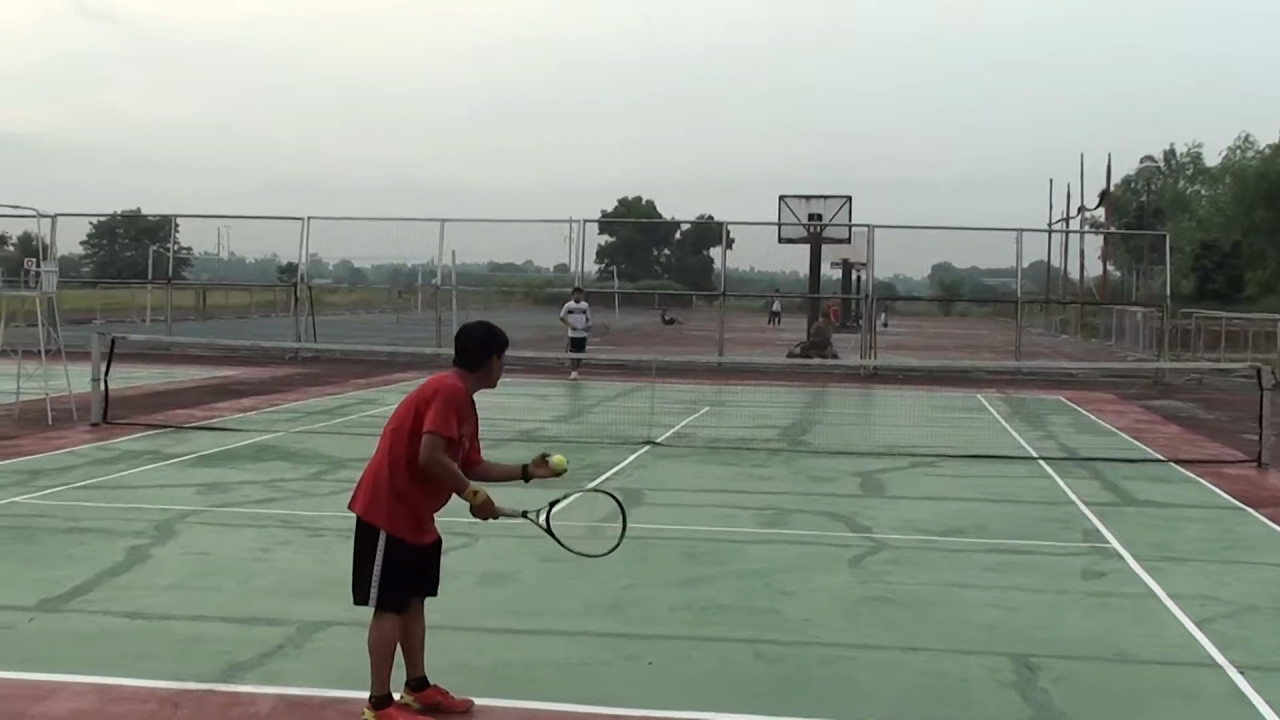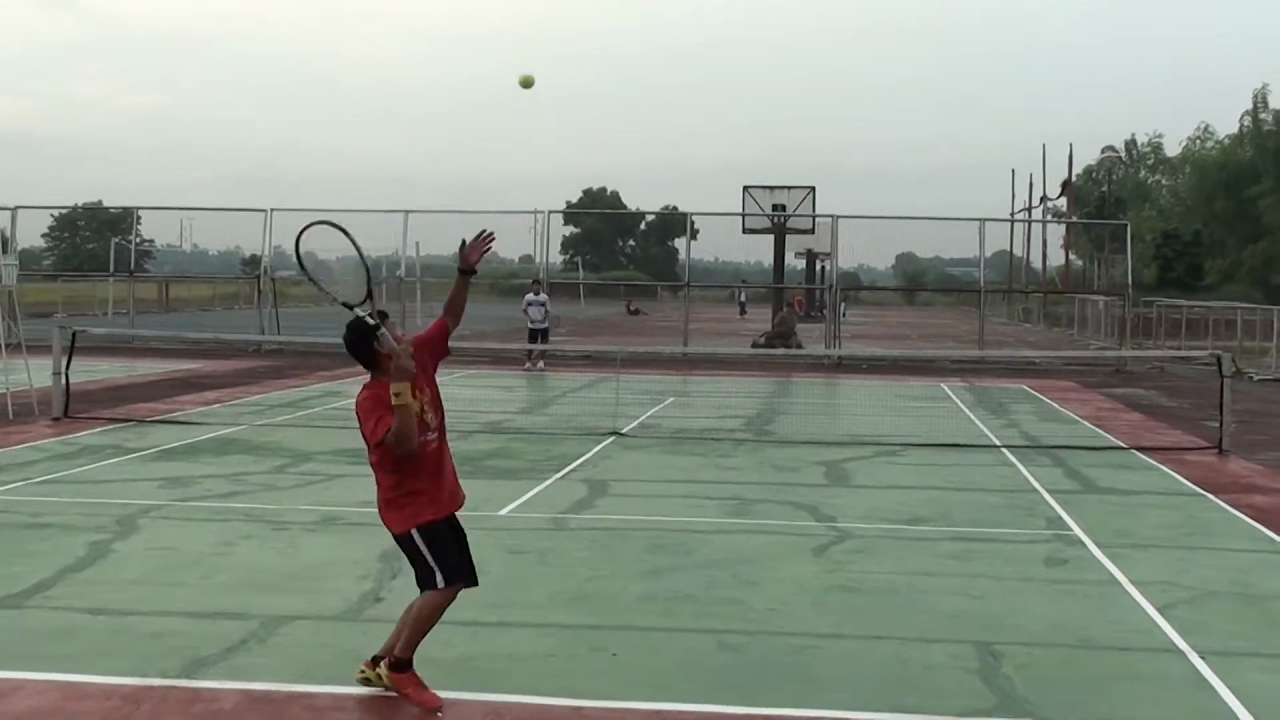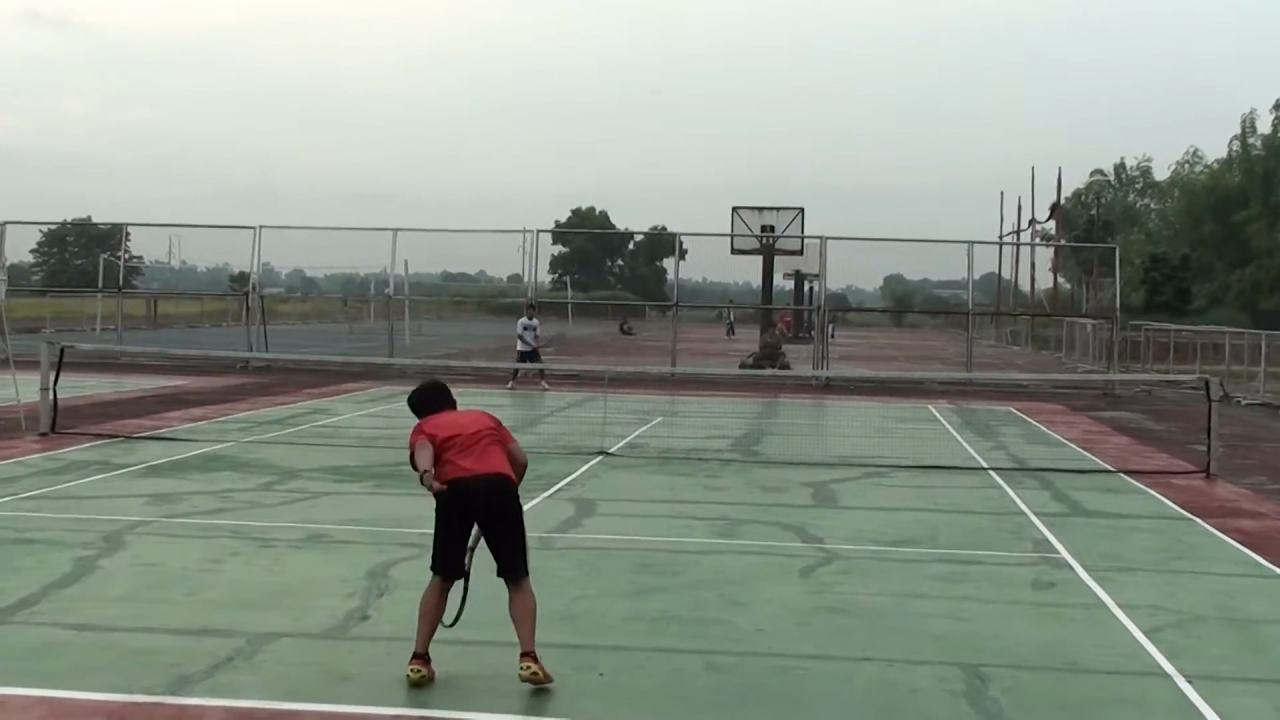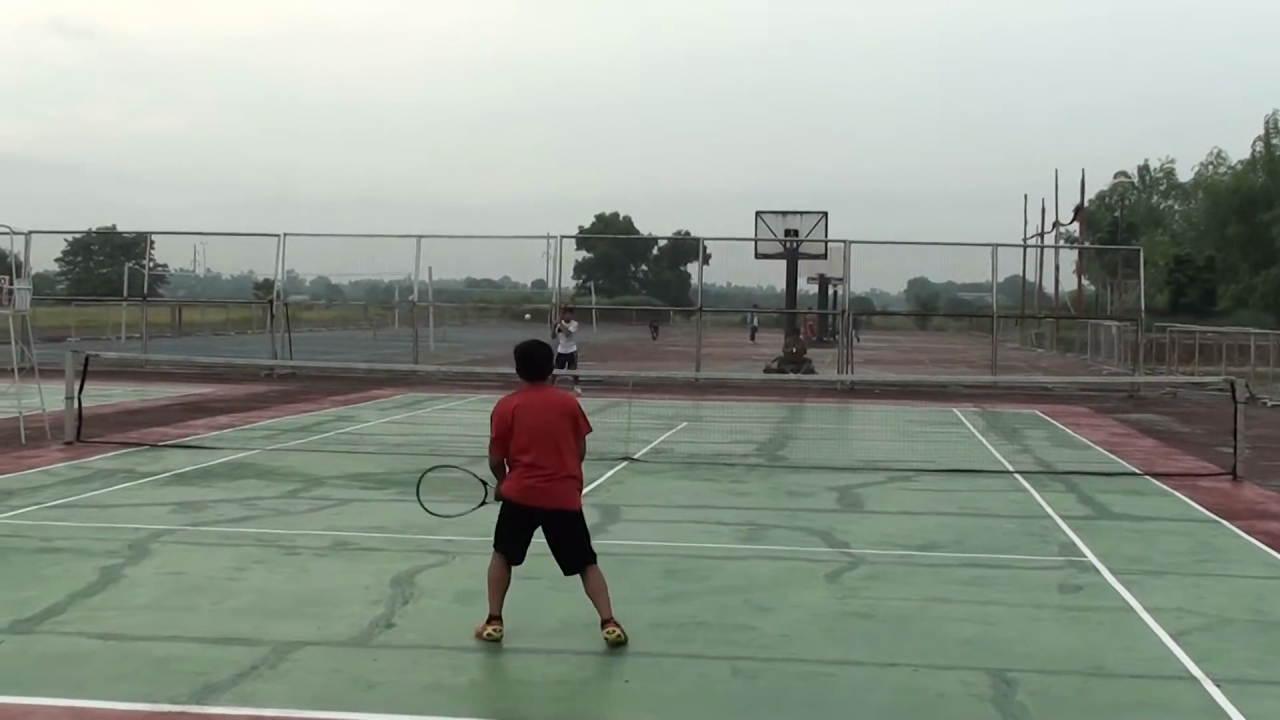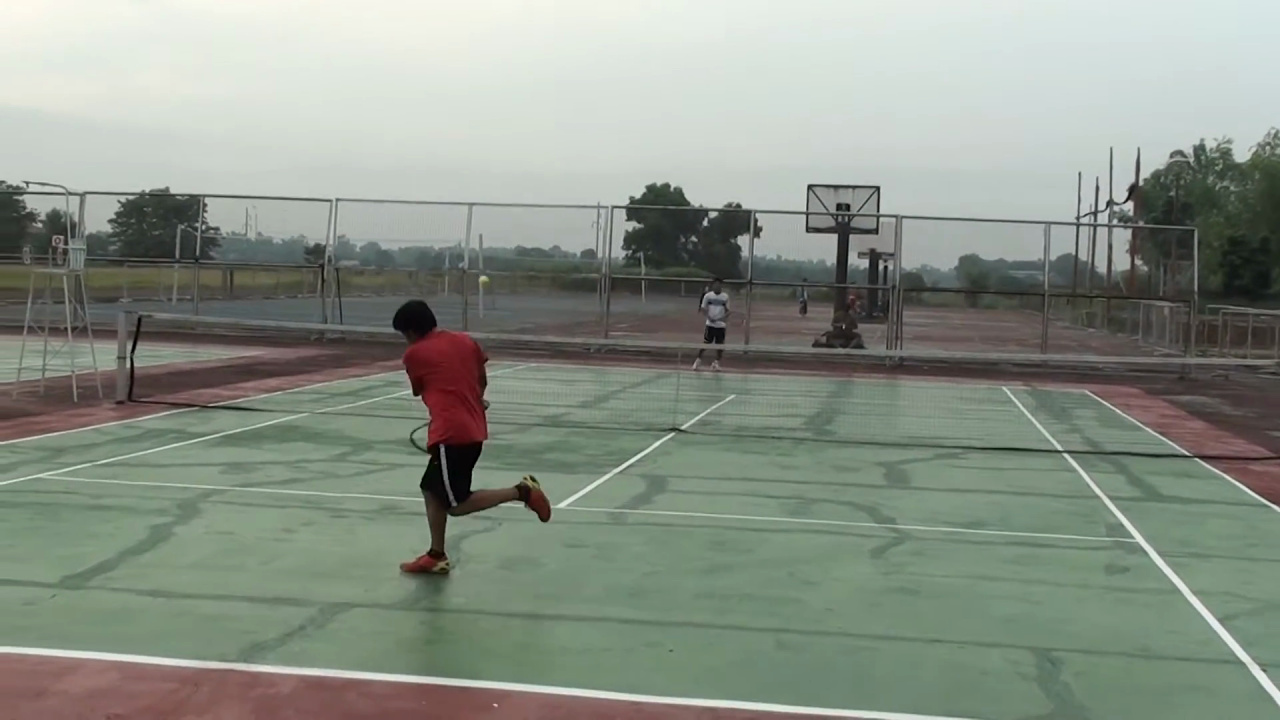
dt=1s
person 1, frame 1
left shoulder: (463, 400)
right shoulder: (449, 391)
left elbow: (472, 465)
right elbow: (430, 456)
left wrist: (527, 471)
right wrist: (475, 496)
left hip: (415, 515)
right hip: (388, 511)
left knee: (413, 600)
right knee: (390, 606)
person 1, frame 2
left shoulder: (419, 358)
right shoulder: (371, 399)
left elbow: (450, 316)
right elbow: (405, 444)
left wrist: (466, 270)
right wrist: (398, 384)
left hip: (441, 502)
right hip: (411, 508)
left knee: (442, 589)
right knee: (445, 585)
left ankle: (383, 663)
right ankle: (393, 663)
person 1, frame 3
left shoulder: (423, 428)
right shoulder: (485, 417)
left elbow: (425, 452)
right elbow: (521, 461)
left wrist: (427, 475)
left hip: (454, 491)
right hip: (499, 486)
left knee: (442, 578)
right knee: (518, 580)
left ankle: (419, 660)
right ankle: (529, 660)
person 1, frame 4
left shoulder: (506, 406)
right shoulder: (569, 403)
left elbow: (496, 460)
right elbow: (580, 453)
left wrist: (501, 485)
left hip: (520, 495)
right hip: (564, 496)
left knee: (502, 555)
right knee: (587, 563)
left ankle: (494, 622)
right ankle: (608, 623)
person 1, frame 5
left shoulder: (413, 355)
right shoulder: (465, 341)
right elbow: (481, 378)
left hip: (451, 433)
right hip: (473, 431)
left knee: (459, 502)
right knee: (432, 489)
left ankle: (522, 490)
right ankle: (437, 556)
